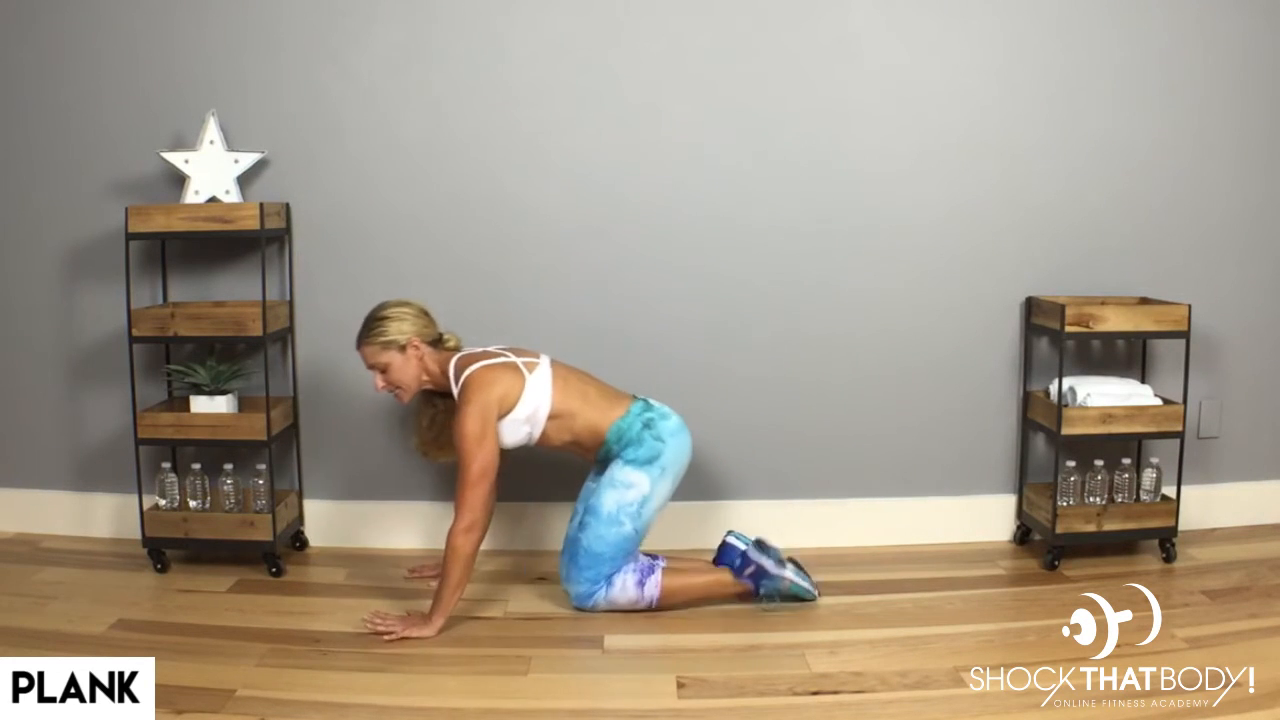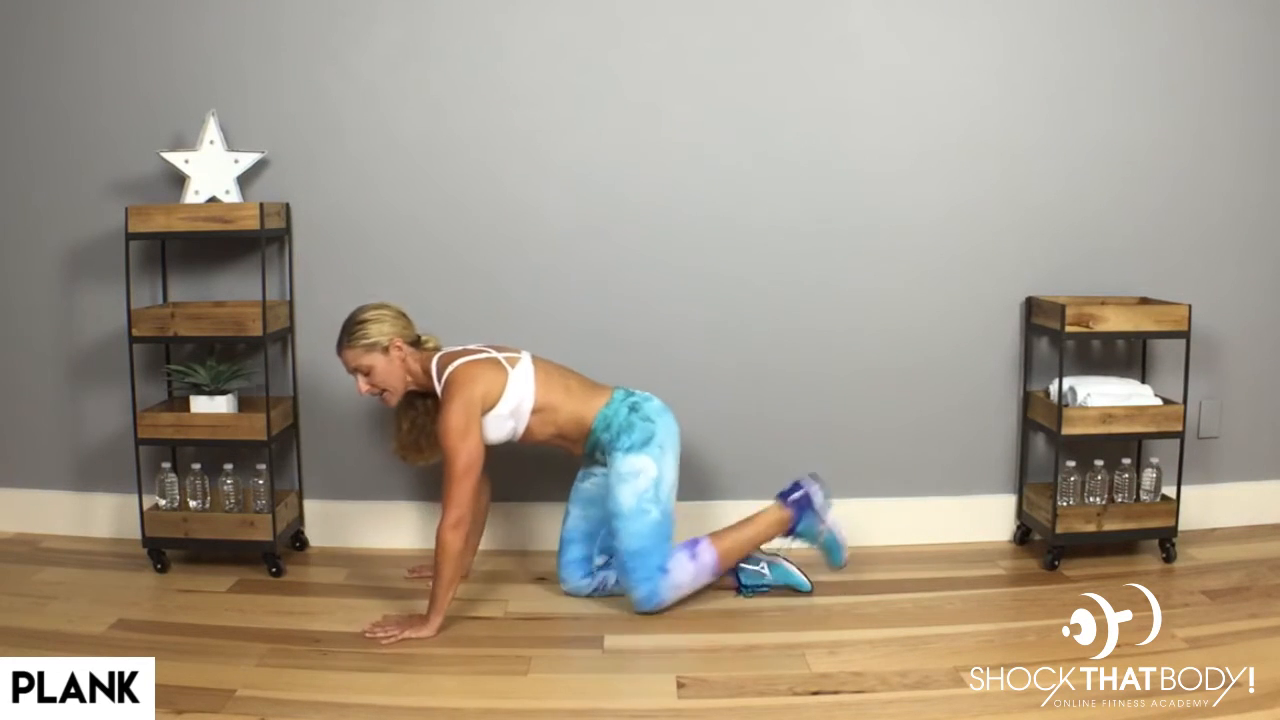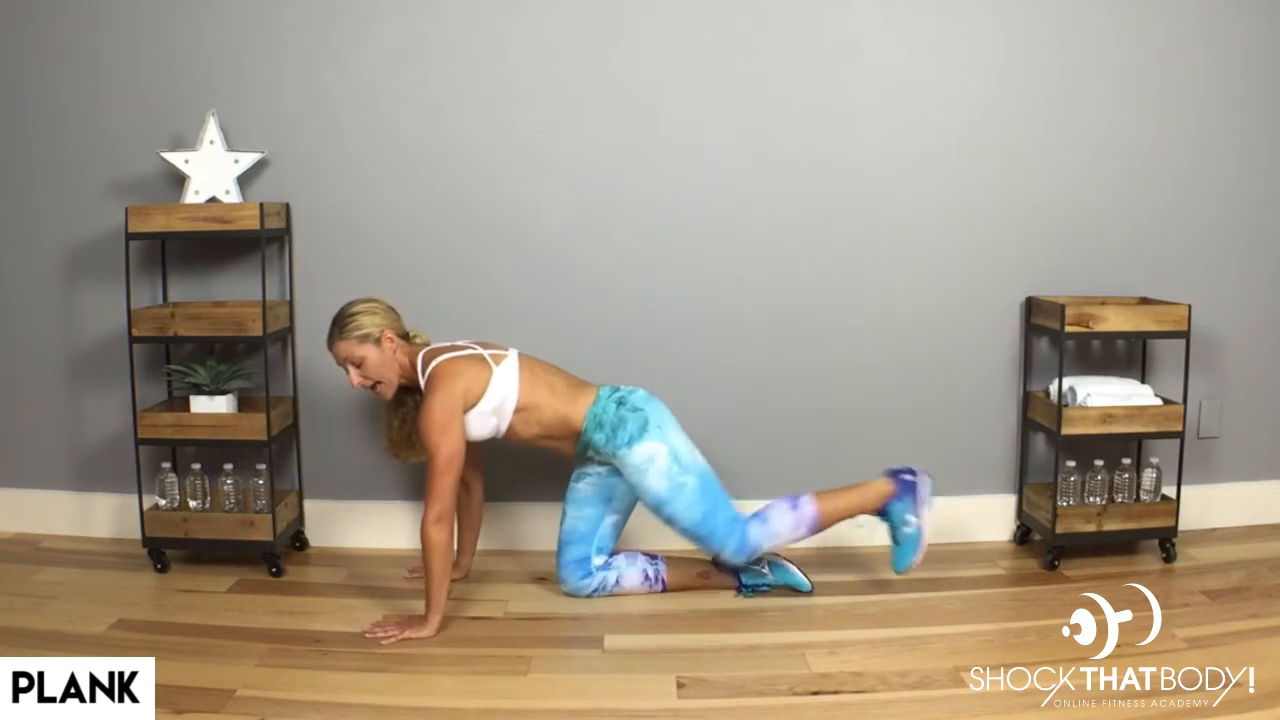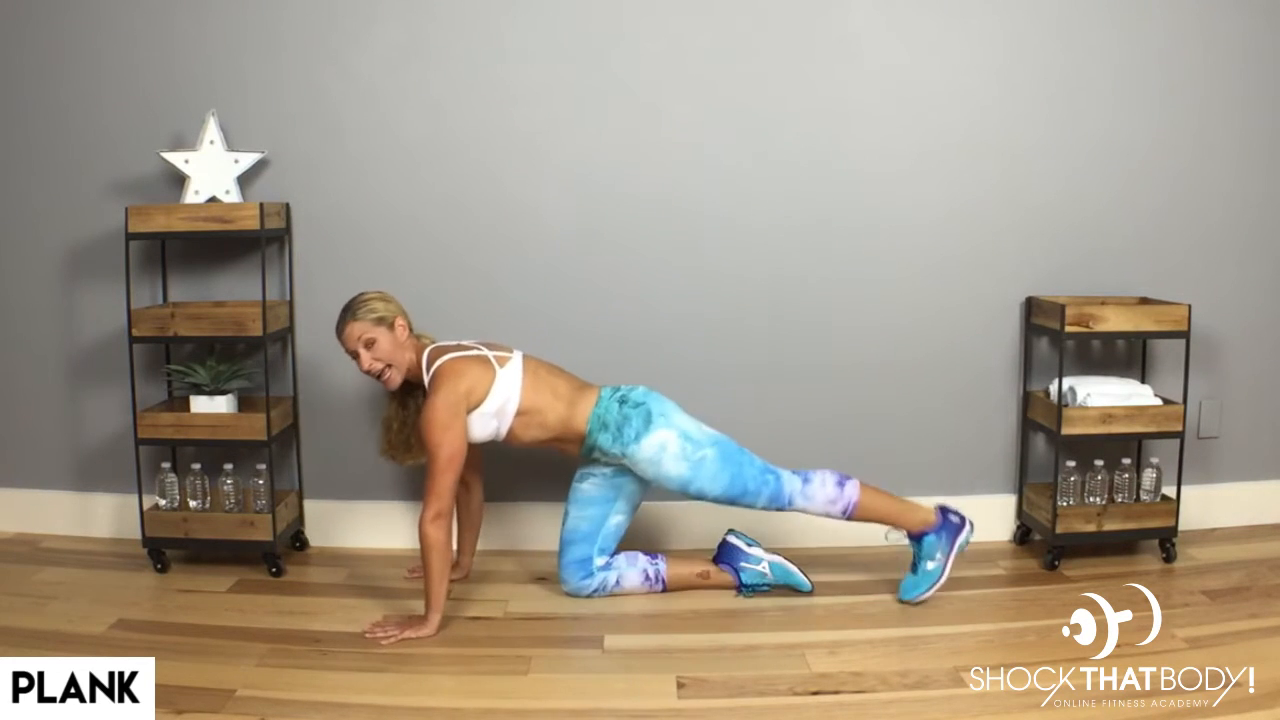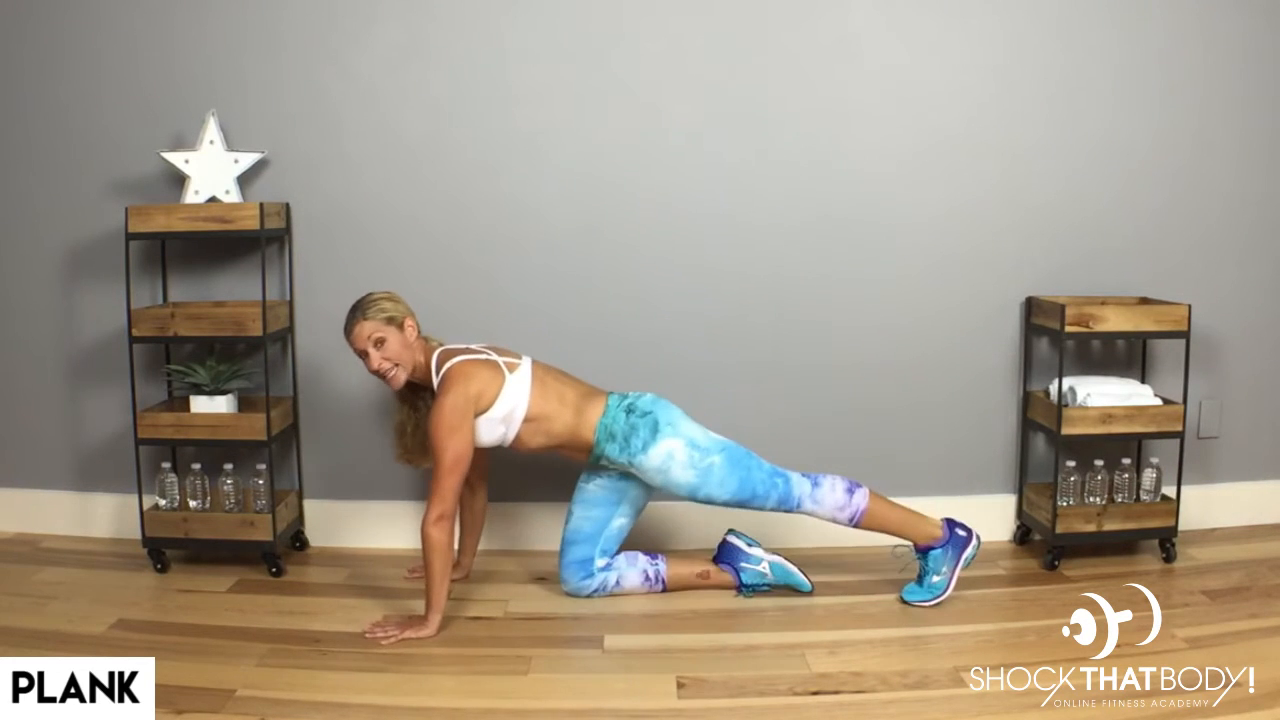
dt=0.2s
person 1, frame 1
left shoulder: (475, 397)
right shoulder: (469, 372)
left elbow: (468, 523)
right elbow: (484, 492)
left wrist: (432, 619)
right wrist: (454, 564)
left hip: (648, 441)
right hip: (631, 444)
left knee: (587, 589)
right knee: (584, 569)
left ankle: (748, 575)
right ankle: (732, 562)
person 1, frame 2
left shoulder: (457, 393)
right shoulder: (448, 375)
left elbow: (455, 520)
right elbow: (477, 486)
left wrist: (431, 619)
right wrist: (457, 565)
left hip: (635, 428)
right hip: (609, 444)
left knee: (649, 590)
right knee: (579, 577)
left ankle: (791, 509)
right ankle: (741, 565)
person 1, frame 3
left shoulder: (442, 392)
right shoulder: (443, 370)
left elbow: (438, 515)
right elbow: (470, 481)
left wrist: (431, 618)
right wrist: (459, 564)
left hip: (628, 424)
right hip: (599, 447)
left knee: (734, 539)
right knee: (580, 577)
left ankle: (892, 491)
right ankle: (748, 570)
person 1, frame 4
left shoulder: (444, 388)
right shoulder: (441, 373)
left elbow: (435, 514)
right elbow: (469, 480)
left wrist: (431, 618)
right wrist: (462, 563)
left hip: (632, 423)
right hip: (607, 449)
left knee: (775, 490)
right knee: (582, 576)
left ankle: (935, 524)
right ankle: (736, 569)
person 1, frame 5
left shoulder: (452, 391)
right shoulder: (451, 375)
left elbow: (438, 515)
right elbow: (474, 483)
left wrist: (430, 619)
right wrist: (463, 563)
left hip: (639, 432)
right hip: (613, 456)
left knee: (782, 491)
right knee: (582, 576)
left ankle: (943, 537)
right ankle: (735, 568)
